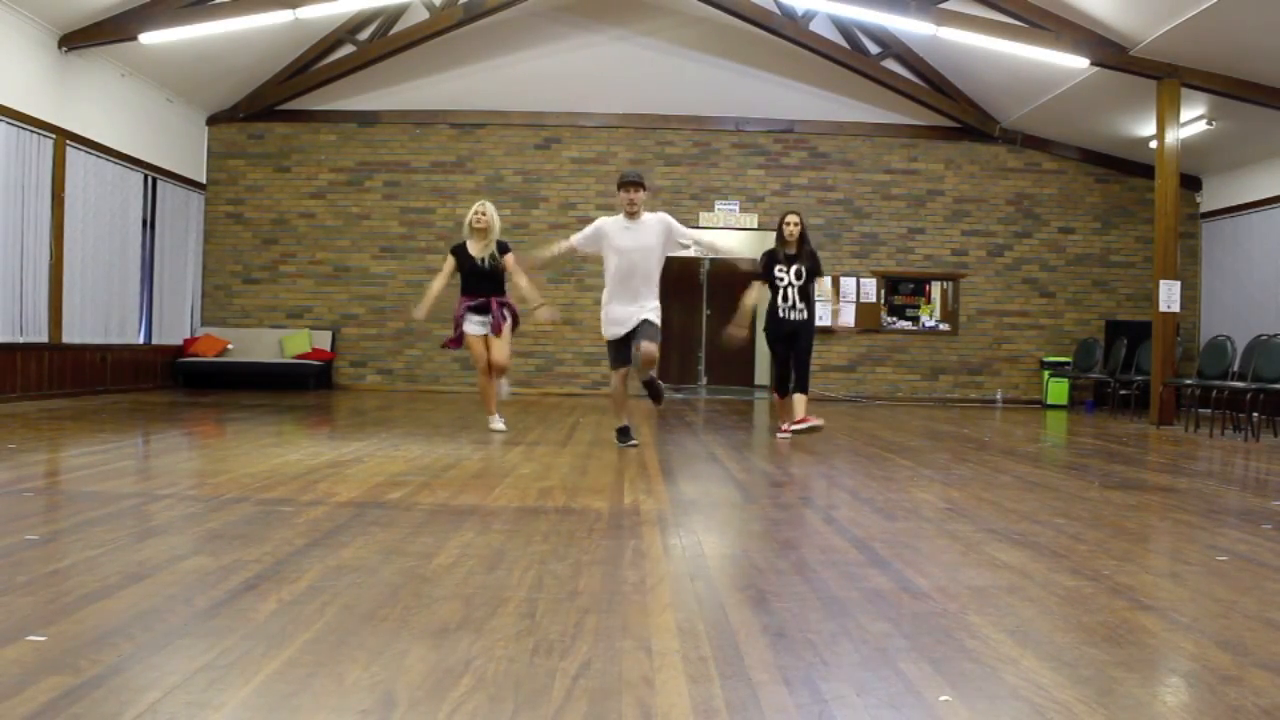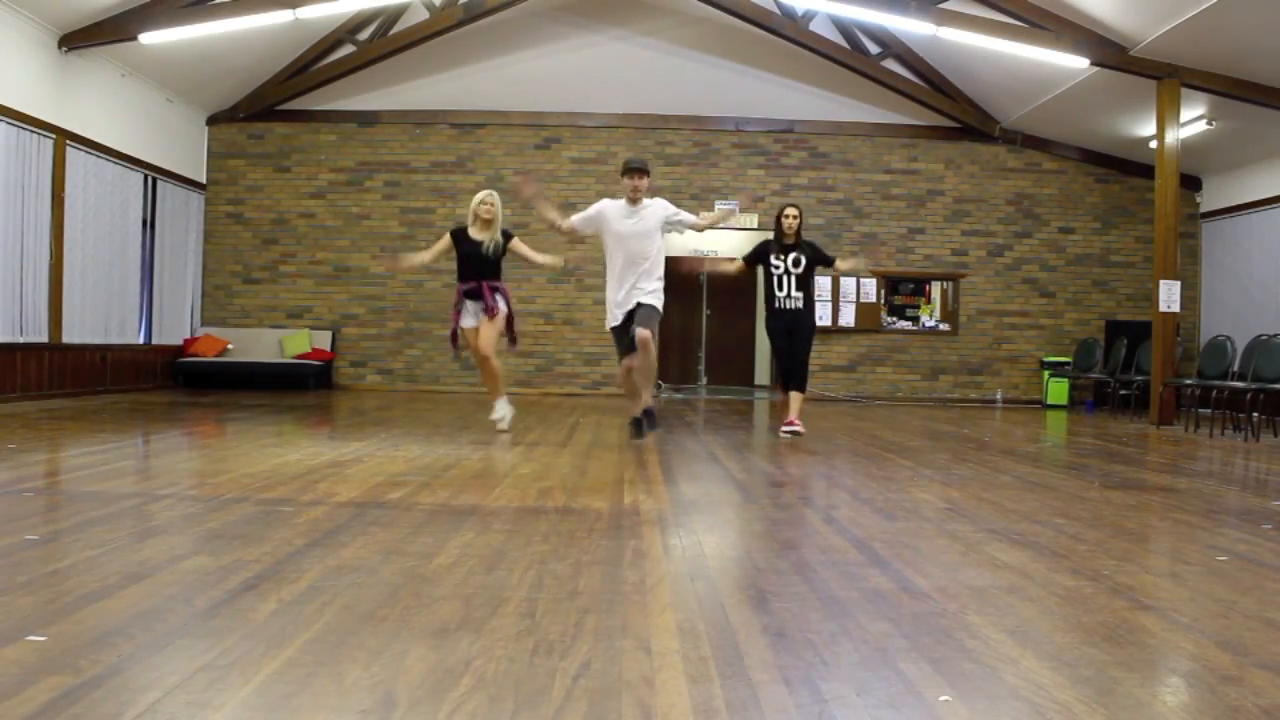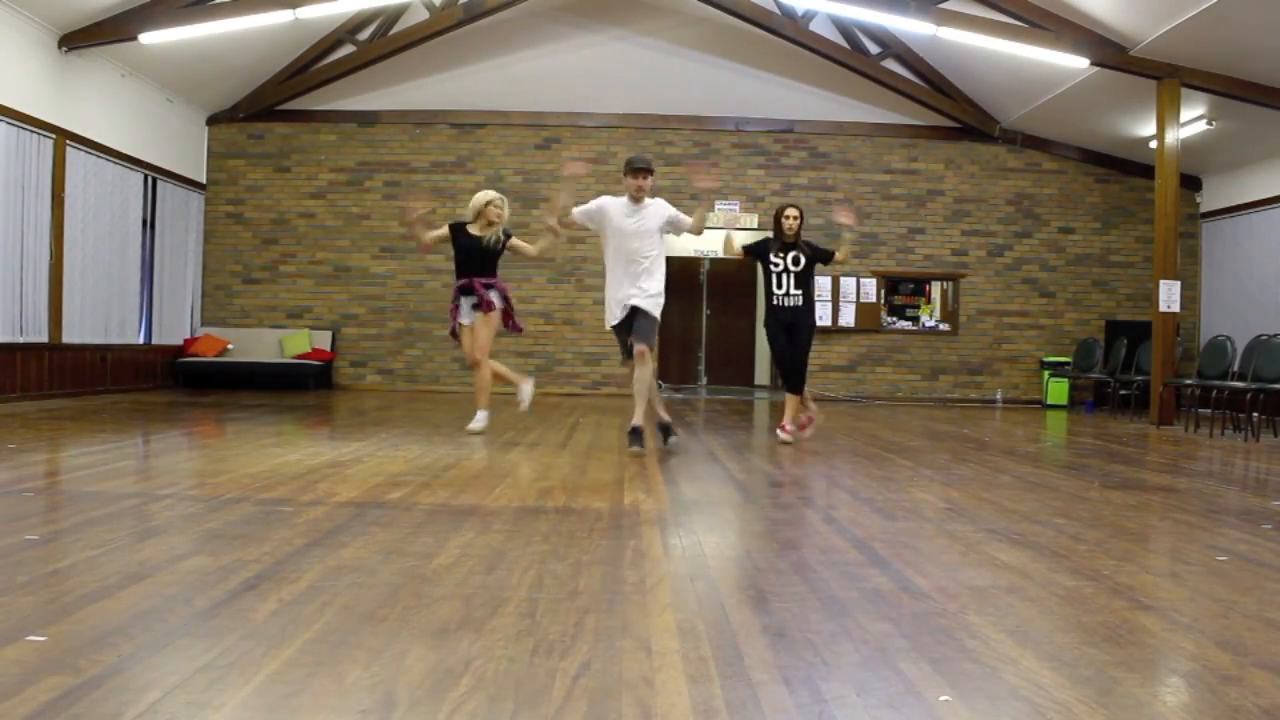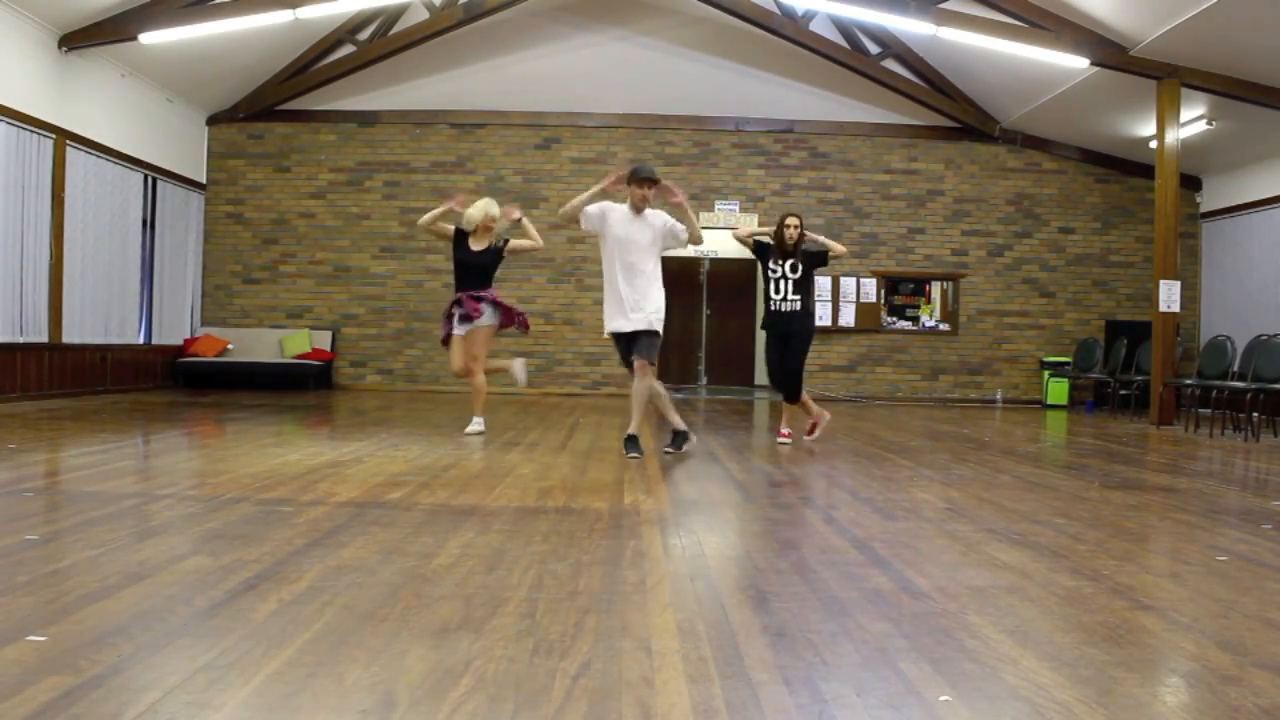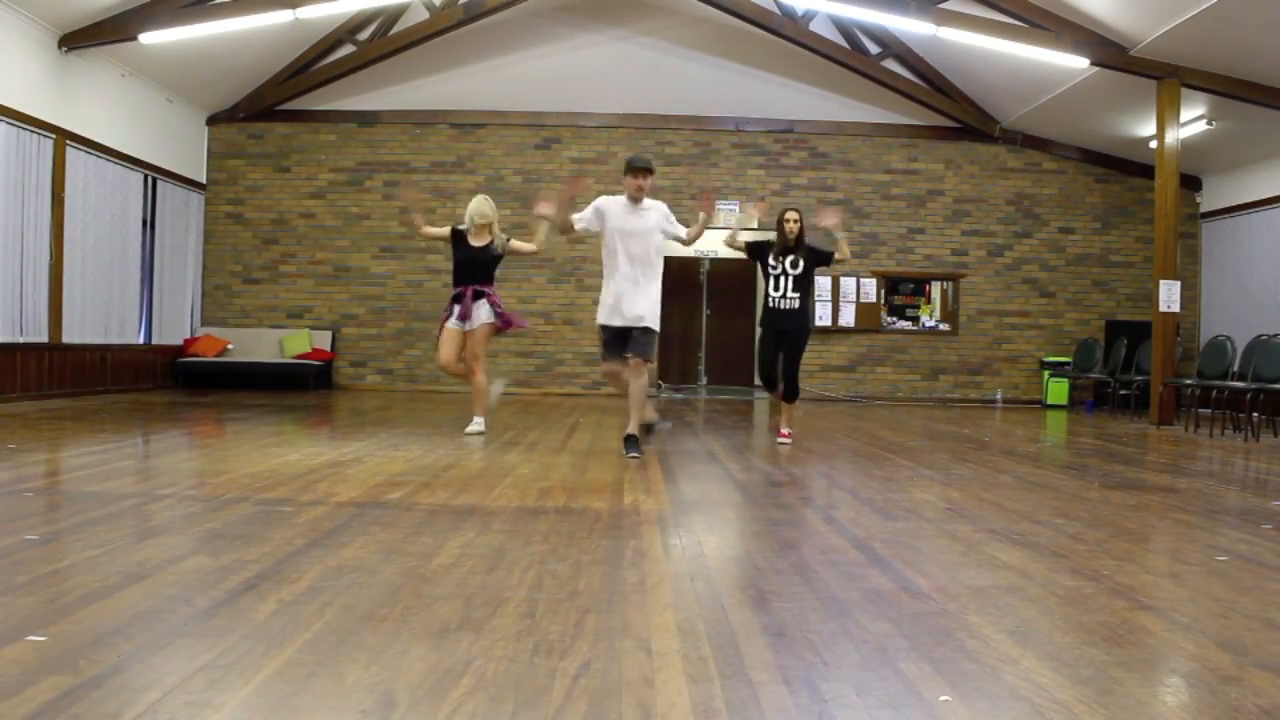
dt=0.1s
person 1, frame 1
left shoulder: (661, 223)
right shoulder: (603, 226)
left elbow: (696, 241)
right elbow: (567, 245)
right wrist: (533, 258)
left hip: (646, 307)
right hip: (615, 310)
left knee: (649, 352)
right knee: (620, 371)
left ankle: (648, 376)
right ankle: (622, 425)
person 1, frame 2
left shoulder: (661, 208)
right shoulder: (605, 210)
left elbow: (699, 224)
right elbow: (564, 227)
left wrist: (730, 212)
right wrist: (538, 203)
left hip: (649, 292)
right hip: (619, 296)
left knee: (644, 338)
right knee: (628, 362)
left ankle: (647, 404)
right ankle: (637, 410)
person 1, frame 3
left shoulder: (661, 209)
right shoulder: (605, 206)
left elbow: (695, 228)
right elbow: (562, 220)
left wrist: (705, 197)
right wrist: (568, 184)
left hip: (648, 294)
right hip: (618, 297)
left knee: (642, 352)
right knee: (634, 362)
left ankle: (637, 426)
right ankle: (663, 420)
person 1, frame 4
left shoulder: (661, 220)
right shoulder: (607, 212)
left elbow: (693, 239)
right elbow: (565, 215)
left wrist: (683, 207)
right wrist: (599, 189)
left hip: (649, 308)
right hip: (618, 311)
left knee: (644, 367)
right knee: (642, 374)
left ankle: (632, 434)
right ankle: (678, 428)
person 1, frame 5
left shoulder: (660, 210)
right shoulder: (605, 206)
left elbow: (688, 238)
right elbow: (567, 228)
left wrist: (704, 220)
right wrist: (563, 209)
left hip: (646, 302)
right hip: (613, 302)
left knee: (638, 364)
right knee: (610, 367)
left ankle: (632, 433)
right ankle: (647, 415)
person 2, frame 1
left shoulder: (501, 249)
right shoulder: (458, 250)
left elbow: (519, 278)
right elbow: (441, 280)
left wrist: (538, 305)
right wrist: (424, 307)
left hip: (498, 312)
right hip: (471, 314)
left knee: (499, 362)
right knee: (482, 368)
left ankle: (499, 379)
right ankle: (493, 416)
person 2, frame 2
left shoulder: (502, 236)
right shoulder: (458, 234)
left elbow: (533, 256)
right elbow: (430, 255)
left wrist: (558, 261)
right wrist: (406, 262)
left hip: (493, 299)
right hip: (468, 301)
left knee: (486, 351)
right knee: (482, 361)
left ankle: (500, 400)
right ankle: (501, 402)
person 2, frame 3
left shoulder: (502, 236)
right shoulder: (457, 230)
left elbow: (532, 251)
right elbow: (426, 242)
left wrist: (550, 236)
right wrist: (417, 224)
left hip: (490, 296)
right hip: (465, 299)
left knee: (480, 357)
right knee: (473, 360)
left ankle: (481, 414)
right ankle: (522, 382)
person 2, frame 4
left shoulder: (500, 244)
right shoulder: (459, 236)
left elbow: (537, 244)
right elbow: (424, 224)
left wrist: (520, 219)
right wrist: (448, 208)
left hip: (484, 307)
right hip: (460, 309)
left knee: (474, 365)
right knee: (459, 368)
left ankle: (478, 420)
right ankle: (512, 364)
person 2, frame 5
left shoulder: (500, 243)
right shoulder: (457, 235)
left elbow: (535, 247)
right elbow: (423, 230)
left wrist: (544, 219)
right wrist: (415, 214)
left hip: (482, 304)
right hip: (459, 305)
left knee: (475, 365)
right knee: (446, 363)
left ankle: (479, 420)
right ankle: (489, 385)
person 3, frame 1
left shoulder: (809, 256)
right shoulder: (770, 256)
left elbow: (820, 286)
right elbow: (755, 291)
right wrist: (740, 324)
left hip: (803, 325)
right hip: (777, 323)
left knee: (801, 370)
right knee: (782, 374)
left ankle: (800, 417)
right ankle: (785, 421)
person 3, frame 2
left shoulder: (808, 248)
right shoulder: (766, 247)
left elbow: (838, 265)
right elbow: (736, 266)
left wrist: (856, 265)
right wrist: (712, 266)
left hip: (803, 317)
right hip: (776, 317)
left knee: (799, 365)
right knee: (783, 366)
left ankle: (793, 419)
right ankle: (791, 414)
person 3, frame 3
left shoulder: (807, 248)
right shoulder: (767, 245)
left elbow: (840, 257)
right elbow: (731, 251)
left wrist: (846, 230)
right wrist: (729, 229)
left hip: (803, 316)
right hip: (776, 317)
left knee: (797, 366)
right knee: (784, 366)
left ankle: (788, 422)
right ankle: (808, 410)
person 3, frame 4
left shoulder: (807, 256)
right shoulder: (767, 251)
left elbow: (842, 251)
right elbow: (739, 235)
left wrist: (815, 237)
right wrist: (766, 231)
left hip: (801, 325)
right hip: (774, 324)
left knee: (793, 374)
right knee: (777, 377)
left ankle: (785, 426)
right ankle: (815, 413)
person 3, frame 5
left shoulder: (809, 252)
right shoulder: (765, 249)
left elbow: (844, 256)
right elbow: (730, 242)
left wrist: (835, 230)
left hip: (797, 323)
right hip: (771, 322)
left knee: (790, 373)
right knee: (766, 373)
left ankle: (785, 426)
right ankle: (783, 400)
